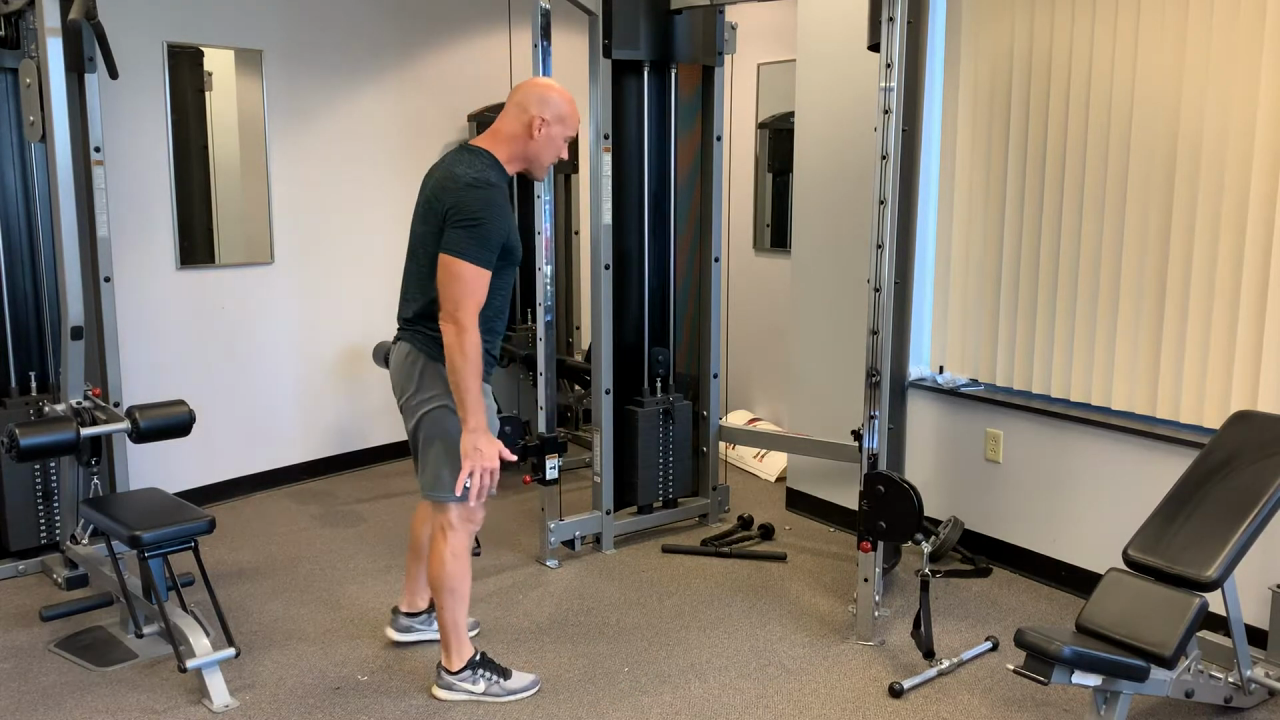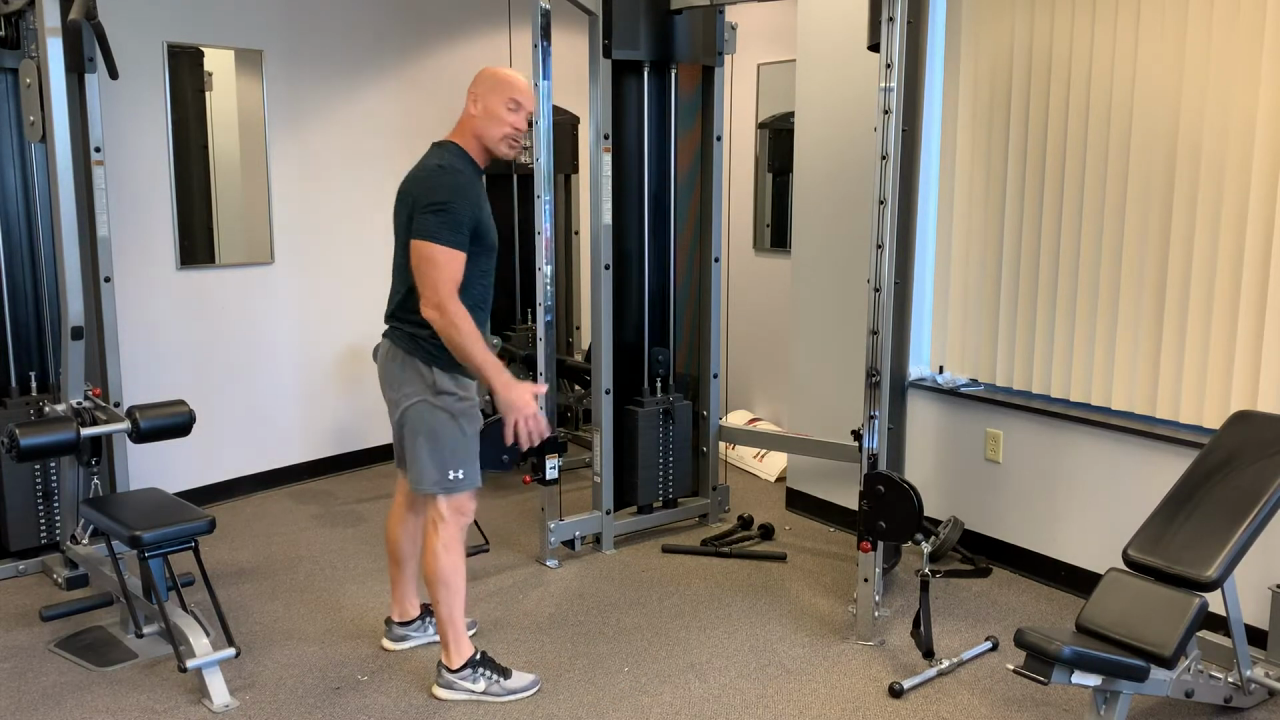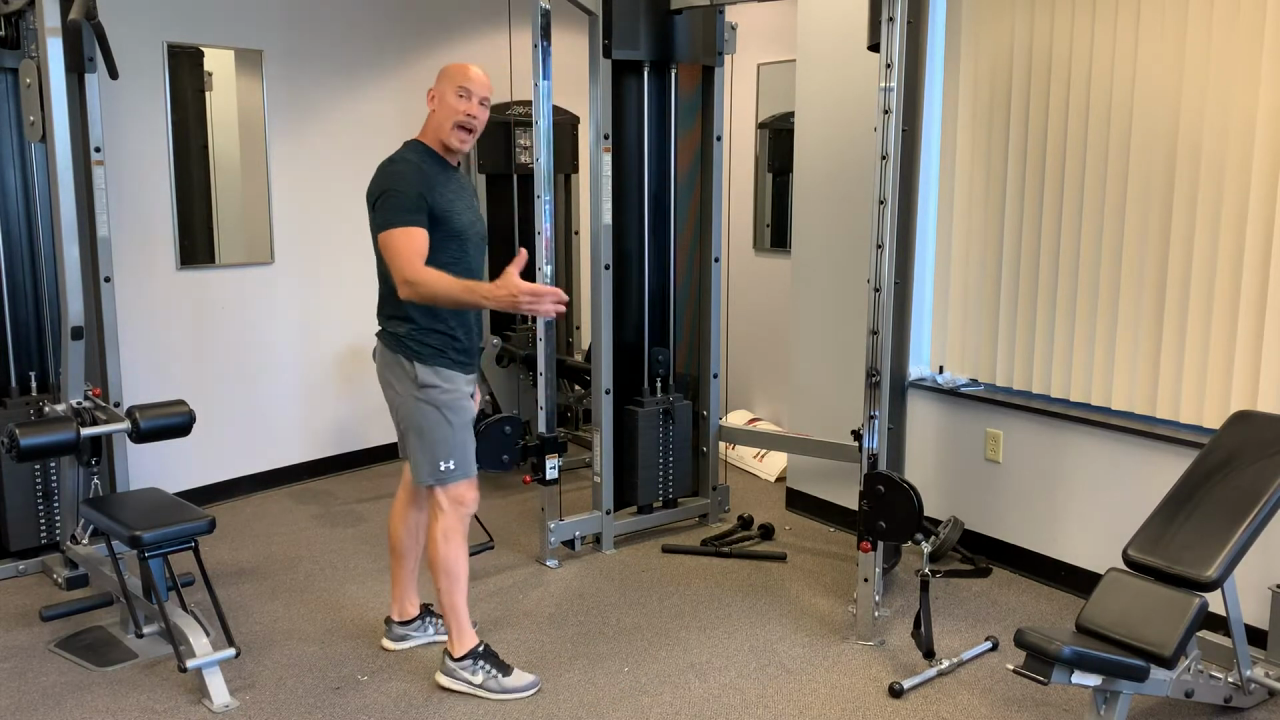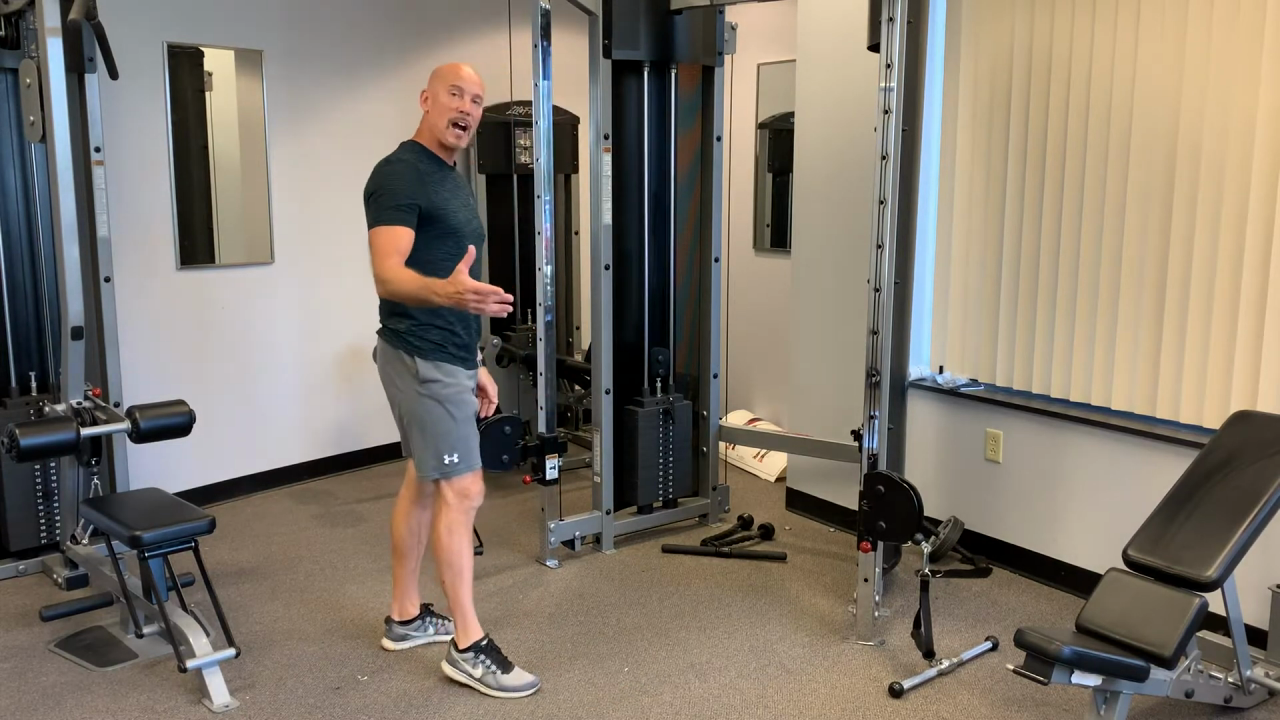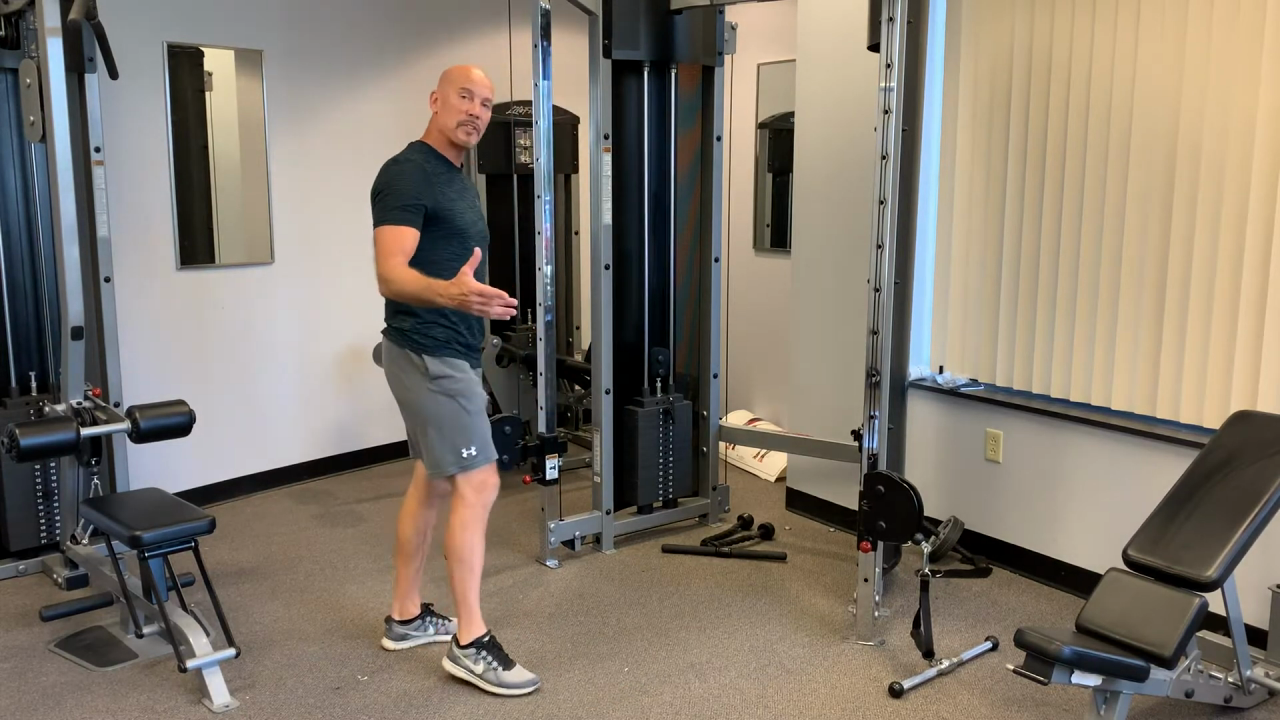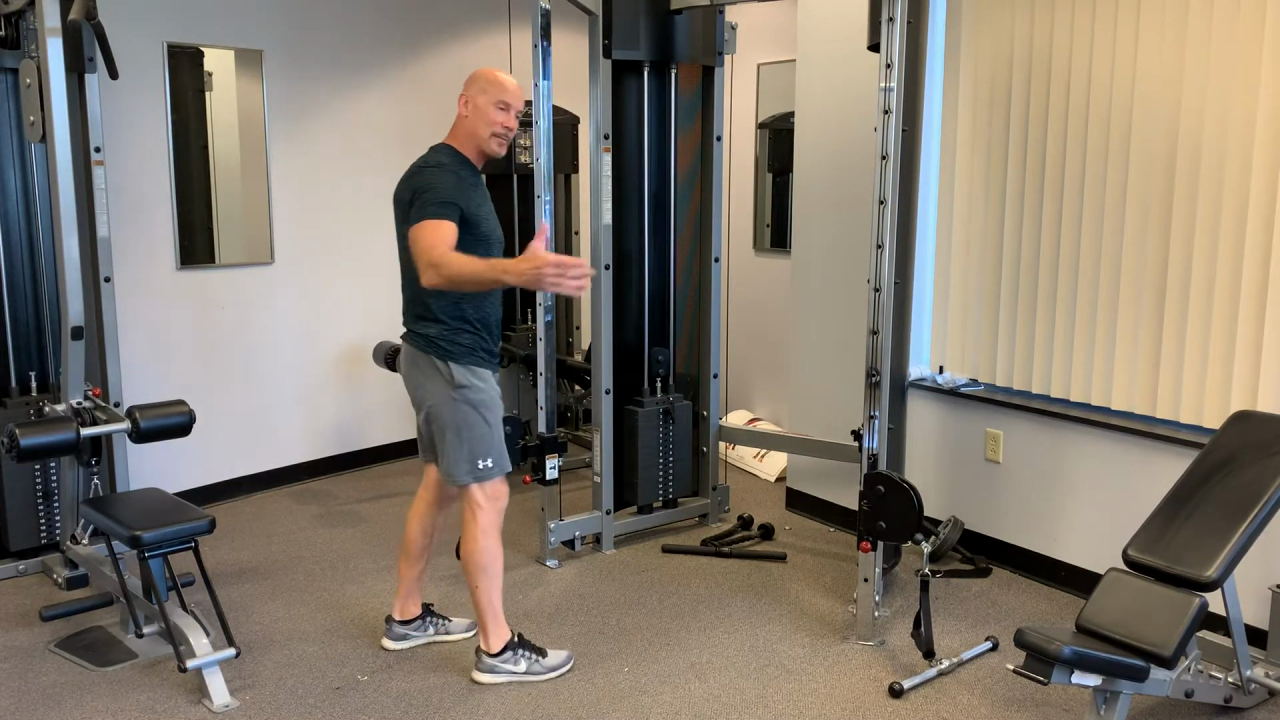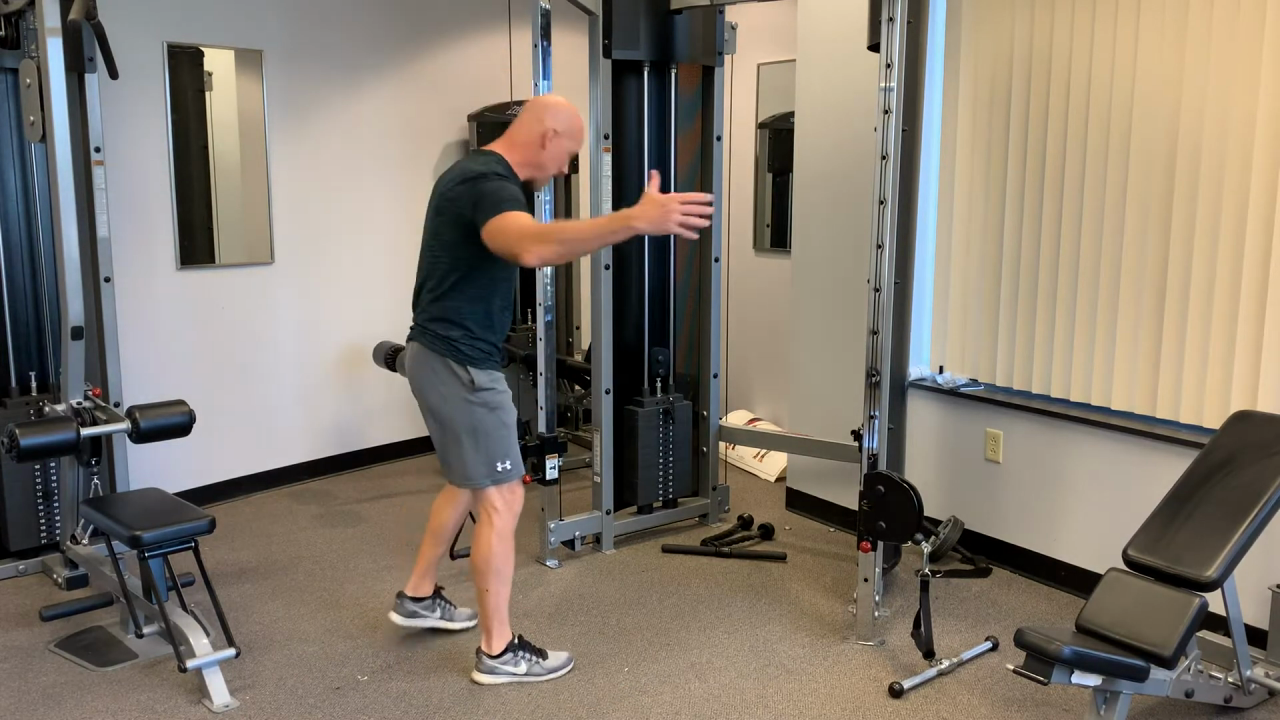
dt=0.3s
person 1, frame 1
left shoulder: (459, 167)
right shoulder: (482, 197)
right elbow: (459, 322)
right wrist: (475, 429)
left hip: (419, 356)
right hip: (441, 369)
left knee: (440, 494)
right knee: (461, 513)
left ankle: (414, 610)
right ankle: (459, 666)
person 1, frame 2
left shoulder: (446, 171)
right shoulder: (449, 182)
right elbow: (439, 304)
left wrist: (490, 379)
right wrist: (505, 387)
left hip: (412, 358)
right hip: (429, 367)
left knee: (414, 491)
right knee: (451, 509)
left ankle: (406, 616)
right ankle: (458, 665)
person 1, frame 3
left shoulder: (456, 180)
right shoulder: (402, 175)
right elbow: (410, 280)
left wrist: (467, 363)
right wrist: (497, 296)
left hip: (444, 360)
right hip: (421, 363)
left knee: (419, 485)
right knee: (456, 499)
left ankle: (406, 616)
right ankle: (464, 654)
person 1, frame 4
left shoulder: (454, 181)
right shoulder: (398, 174)
right elbow: (390, 277)
left wrist: (477, 363)
right wrist: (449, 291)
left hip: (448, 359)
right hip: (421, 359)
left knee: (424, 483)
right knee: (462, 491)
left ankle: (406, 617)
right ankle: (469, 645)
person 1, frame 5
left shoulder: (460, 182)
right shoulder: (406, 174)
right elbow: (392, 274)
left wrist: (472, 367)
right wrist: (450, 294)
left hip: (450, 355)
right hip: (429, 357)
left knee: (432, 484)
right knee: (477, 486)
left ankle: (407, 615)
right ankle: (471, 642)
person 1, frame 6
left shoulder: (467, 179)
right shoulder: (434, 177)
right elbow: (434, 267)
right wrist: (518, 271)
left hip: (455, 357)
right hip: (451, 361)
left knee: (441, 486)
right knee: (487, 496)
left ankle: (407, 615)
right ankle: (498, 647)
person 1, frame 7
left shoulder: (473, 174)
right shoulder: (486, 185)
right elbow: (534, 248)
right wrist: (636, 218)
left hip: (435, 353)
right hip: (457, 364)
left knee: (467, 483)
right knee: (501, 499)
left ankle: (420, 598)
right ankle: (498, 650)
